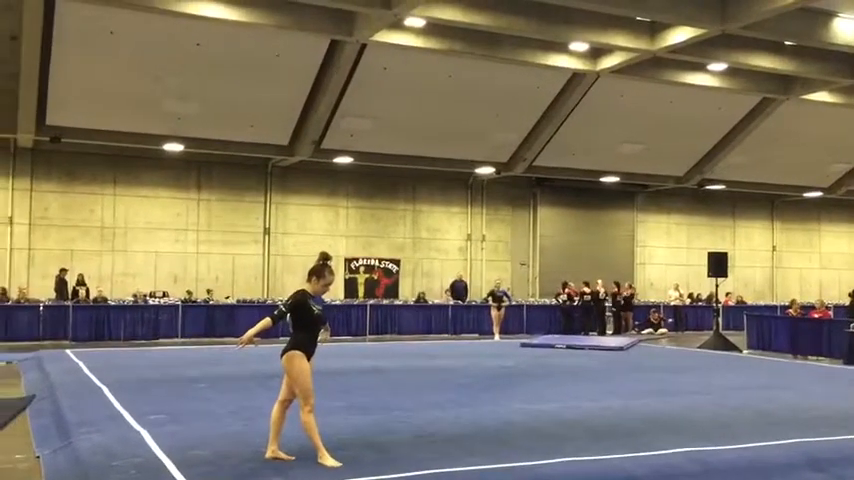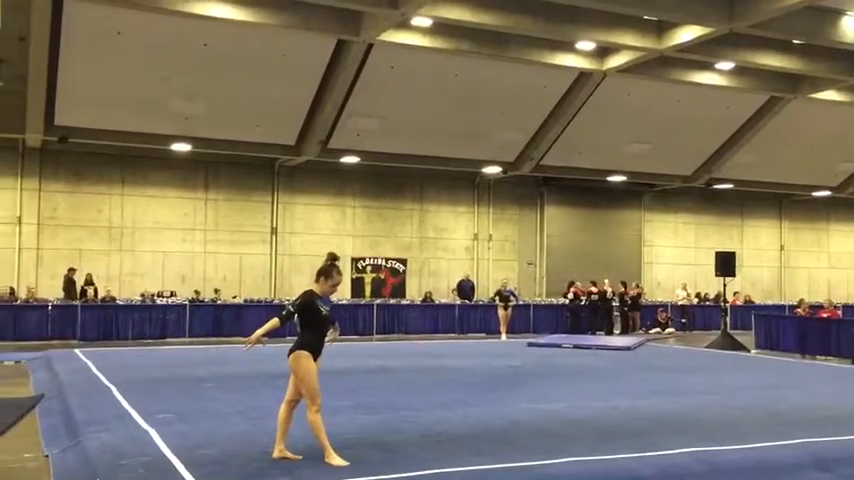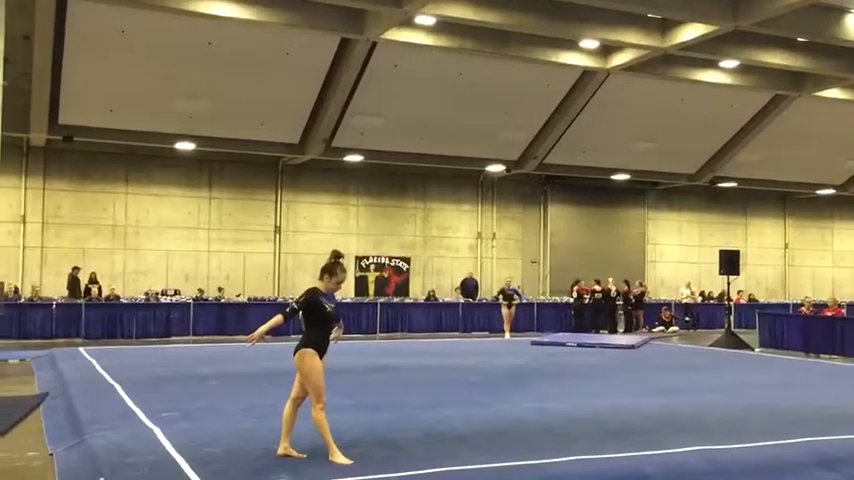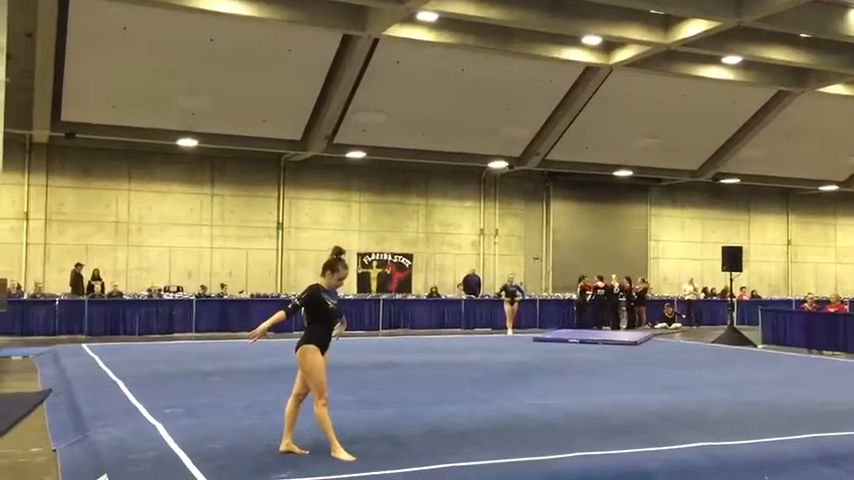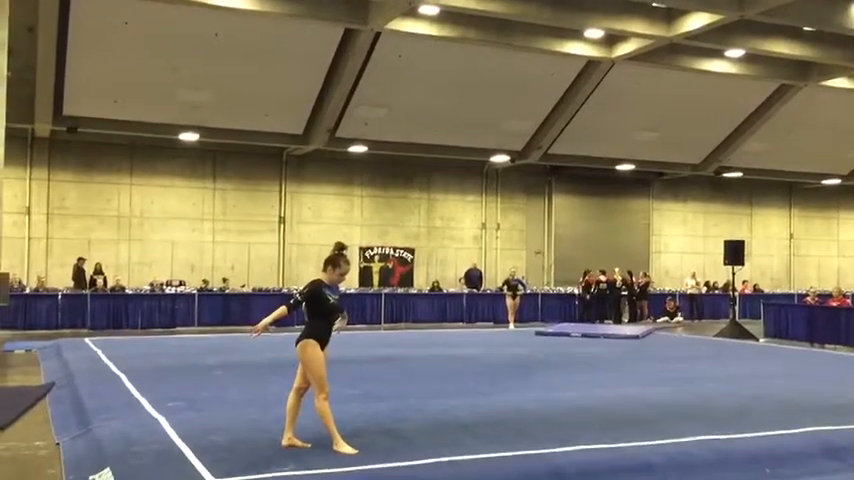
dt=0.2s
person 1, frame 1
left shoulder: (315, 300)
right shoulder: (299, 298)
right elbow: (276, 316)
left wrist: (324, 329)
right wrist: (252, 332)
left hip: (304, 354)
right hip: (295, 354)
left knee: (284, 401)
right knee: (307, 405)
left ankle: (272, 449)
right ankle: (322, 454)
person 1, frame 2
left shoulder: (324, 300)
right shoulder: (307, 298)
right elbow: (284, 317)
left wrist: (333, 329)
right wrist: (260, 332)
left hip: (311, 355)
right hip: (302, 354)
left knee: (291, 400)
right knee: (314, 405)
left ankle: (280, 448)
right ankle: (329, 453)
person 1, frame 3
left shoulder: (329, 298)
right shoulder: (312, 295)
right elbow: (288, 314)
right wrist: (263, 329)
left hip: (317, 352)
right hip: (307, 352)
left knee: (297, 398)
right knee: (319, 402)
left ankle: (284, 446)
right ankle: (333, 452)
person 1, frame 4
left shoulder: (332, 294)
right shoulder: (314, 292)
right elbow: (290, 310)
left wrist: (341, 324)
right wrist: (266, 325)
left hip: (319, 348)
right hip: (309, 348)
left knee: (299, 394)
right knee: (321, 398)
left ankle: (287, 442)
right ankle: (335, 448)
person 1, frame 5
left shoulder: (333, 289)
right shoulder: (315, 287)
right elbow: (291, 305)
left wrist: (342, 318)
right wrist: (267, 321)
left hip: (319, 343)
right hip: (309, 343)
left knee: (300, 388)
right knee: (322, 393)
left ankle: (288, 436)
right ankle: (337, 441)
